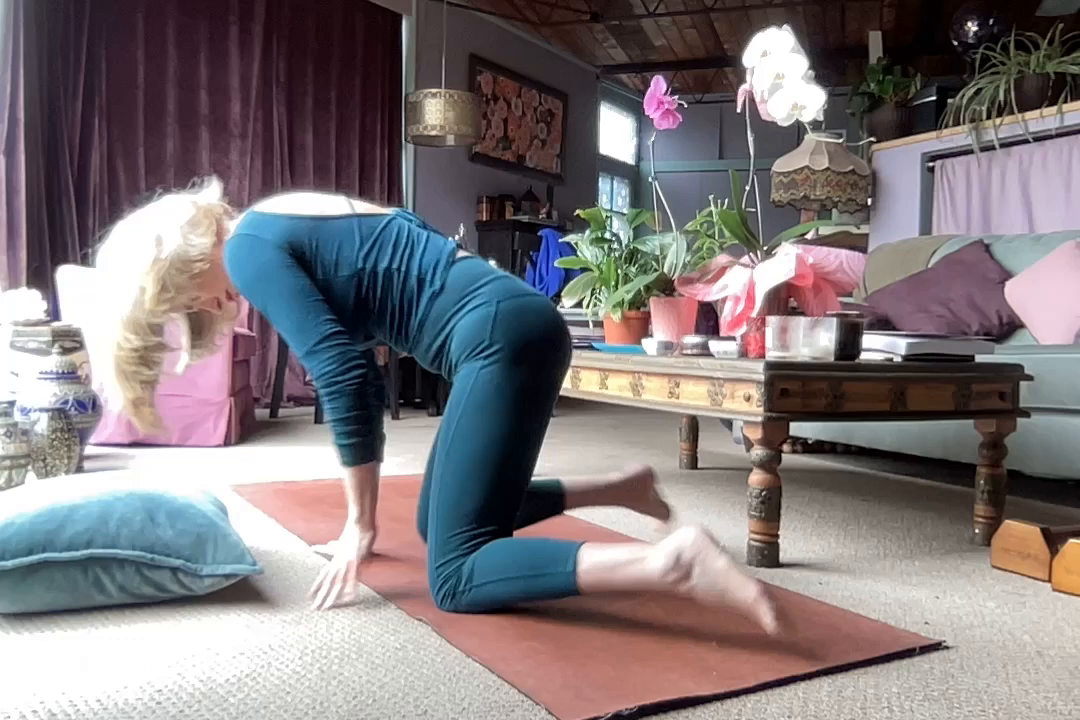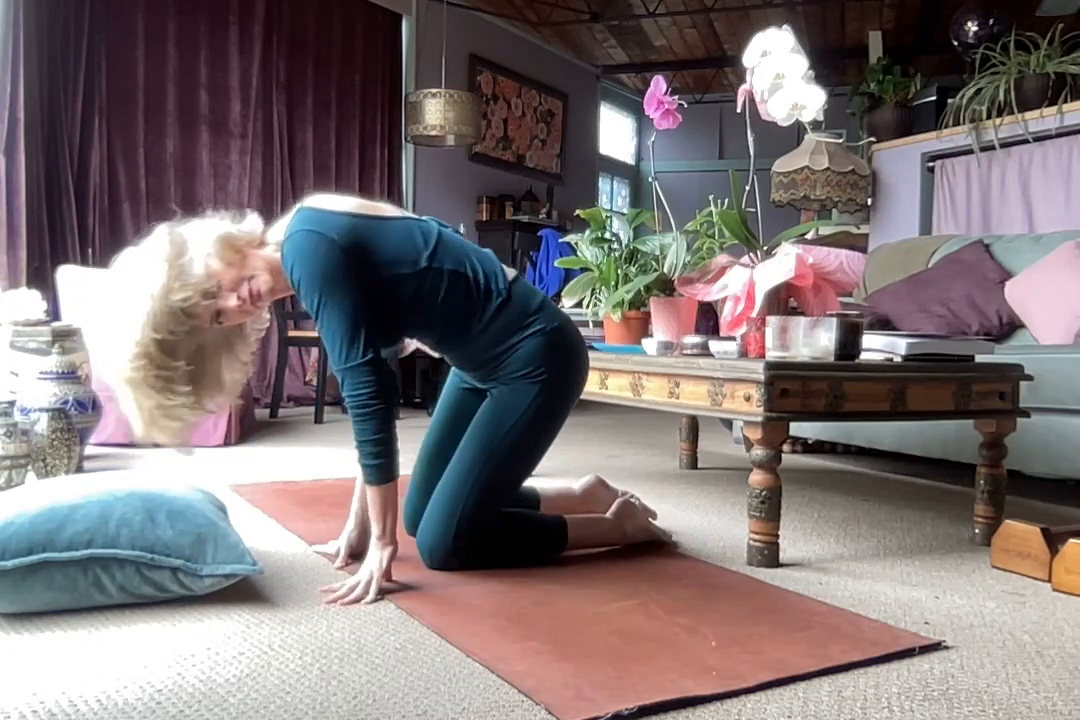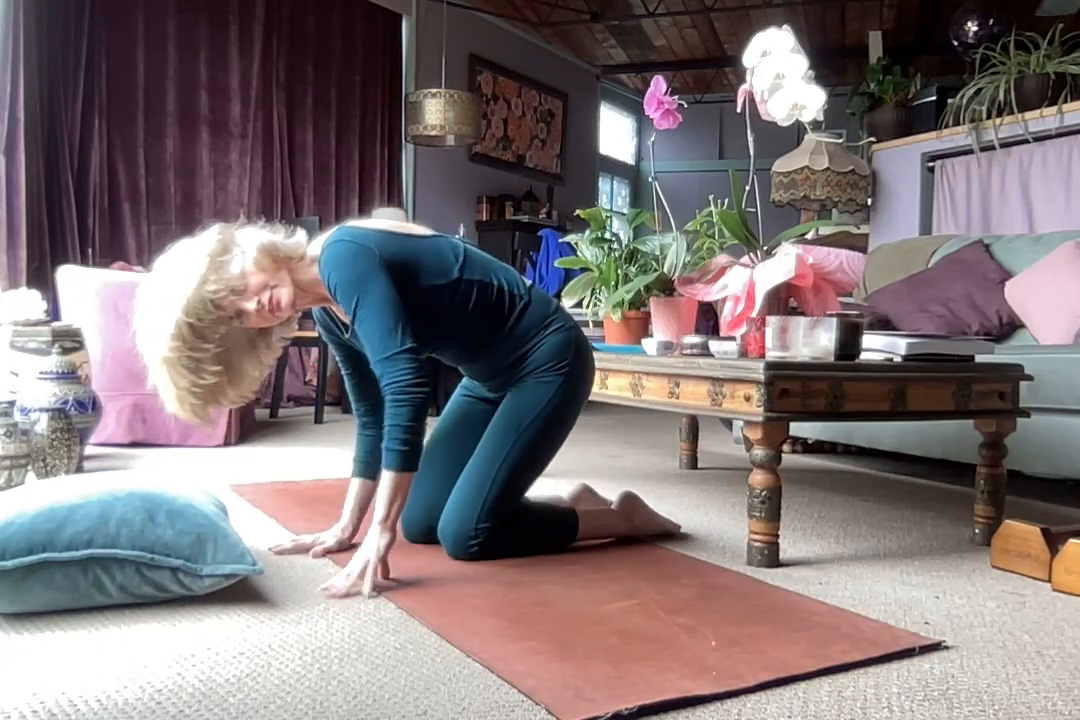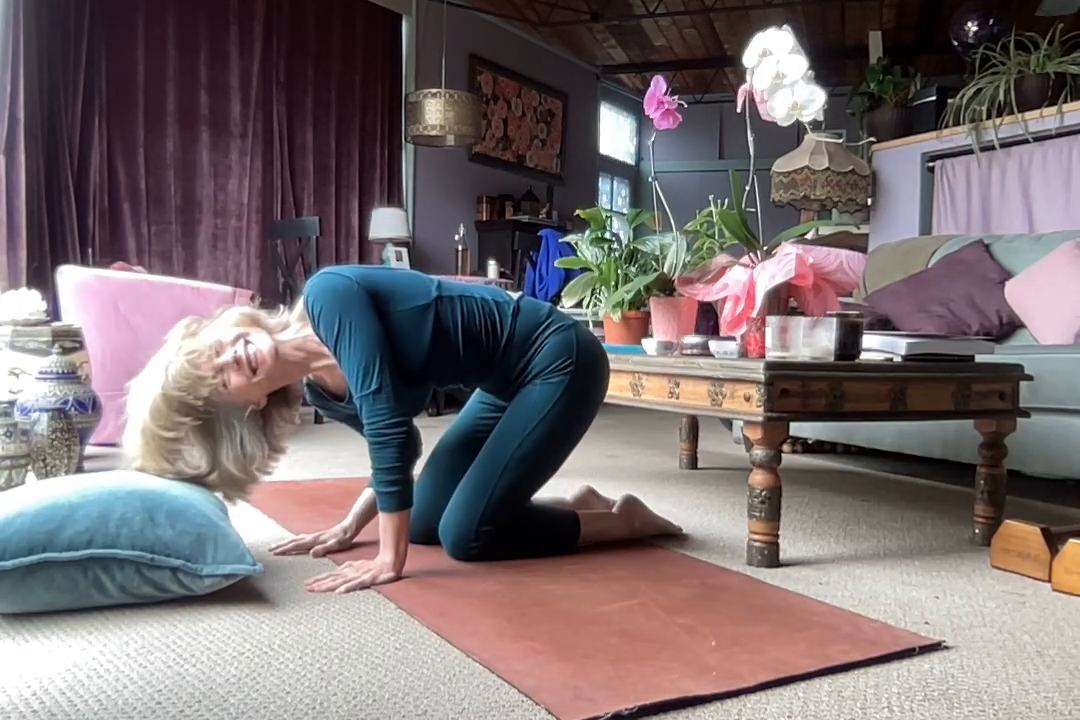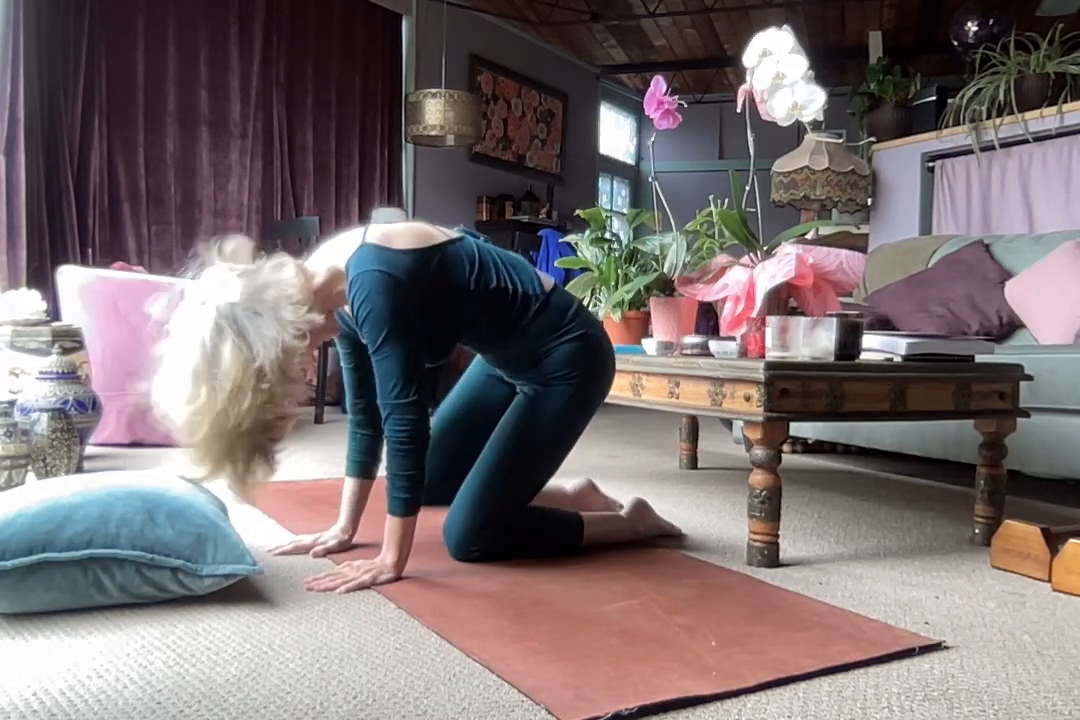
dt=1s
person 1, frame 1
left shoulder: (249, 251)
right shoulder: (286, 230)
left elbow: (338, 377)
right elbow: (358, 370)
left wrist: (361, 525)
right wrist: (360, 516)
left hip: (497, 339)
right hip: (522, 328)
left knee: (455, 582)
right knee: (446, 520)
left ankle: (673, 562)
right ankle: (621, 486)
person 1, frame 2
left shoulder: (309, 246)
right shoulder: (306, 271)
left elbow: (367, 392)
right elbow: (371, 393)
left wrist: (380, 542)
right wrist: (362, 521)
left hip: (534, 356)
right hip: (484, 362)
left knee: (443, 544)
right knee: (423, 513)
left ankle: (620, 526)
right ankle: (584, 498)
person 1, frame 3
left shoulder: (344, 259)
right shoulder: (329, 316)
left elbow: (406, 387)
right elbow: (374, 418)
left wrist: (379, 535)
right wrist: (346, 528)
left hip: (546, 360)
right hip: (491, 377)
left knee: (465, 535)
right knee: (420, 524)
left ankle: (622, 517)
right ankle: (575, 503)
person 1, frame 4
left shoulder: (327, 296)
right shoulder: (322, 392)
left elbow: (387, 425)
right elbow: (396, 443)
left wrist: (389, 560)
right wrist: (348, 527)
left hip: (557, 361)
right hip: (508, 382)
left knee: (467, 535)
right knee: (424, 521)
left ankle: (623, 519)
right ankle: (579, 504)
person 1, frame 5
left shoulder: (372, 279)
right shoulder: (341, 292)
left elbow: (403, 420)
right elbow: (368, 416)
left wrist: (390, 561)
right wrist: (343, 528)
left hip: (565, 354)
right hip: (511, 352)
left knee: (470, 536)
right knee: (433, 482)
left ankle: (631, 523)
right ankle: (571, 498)
